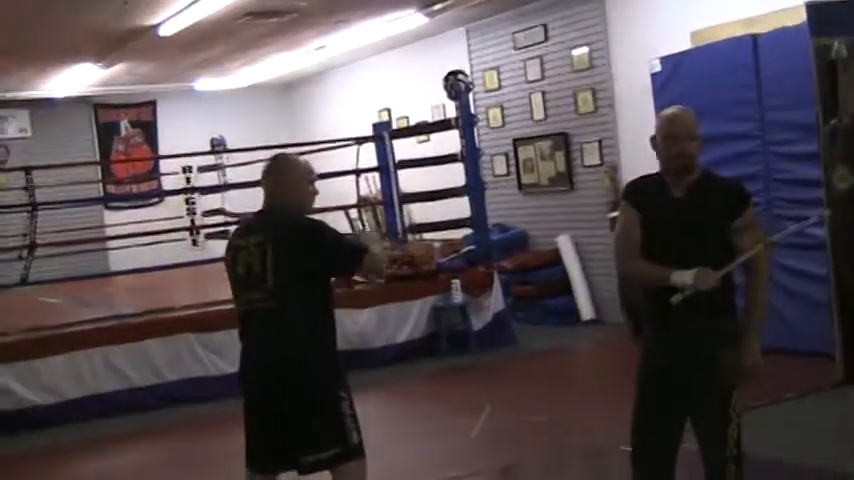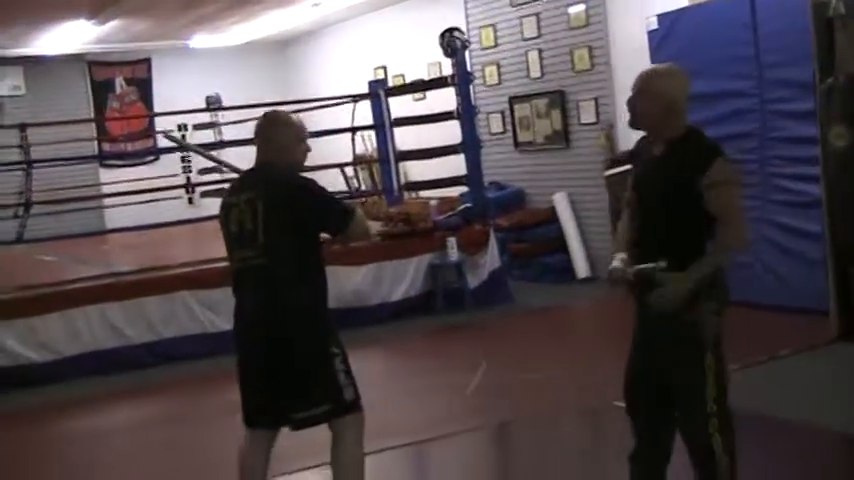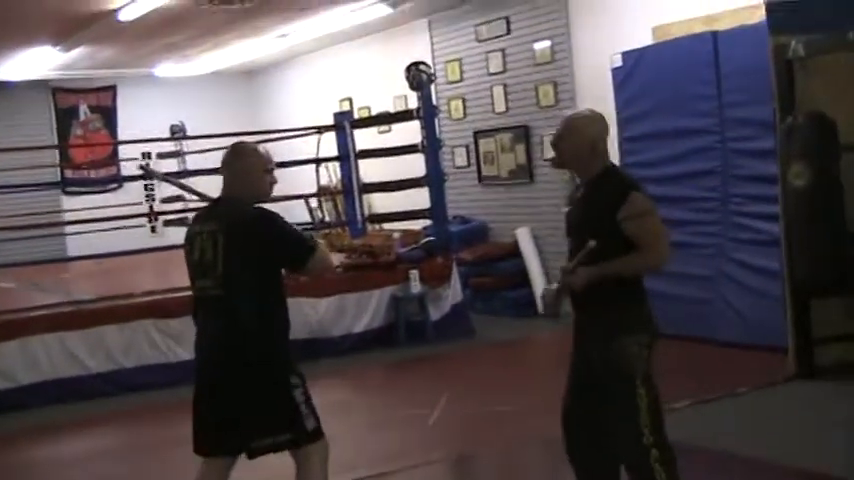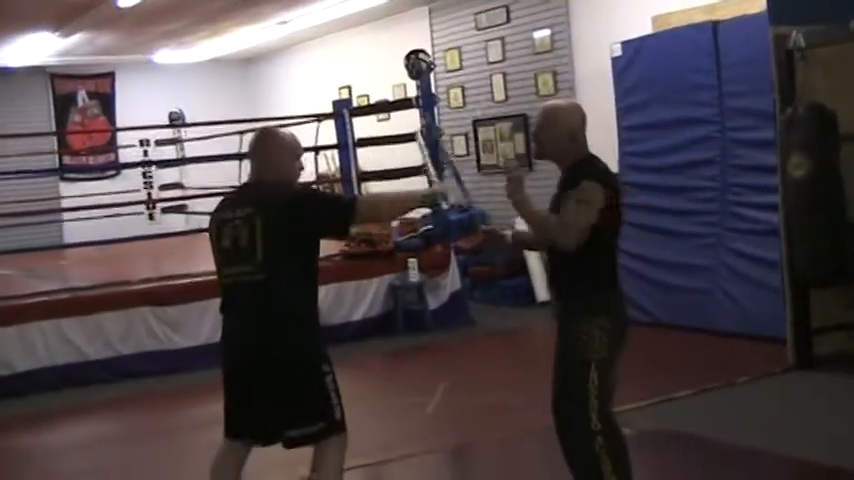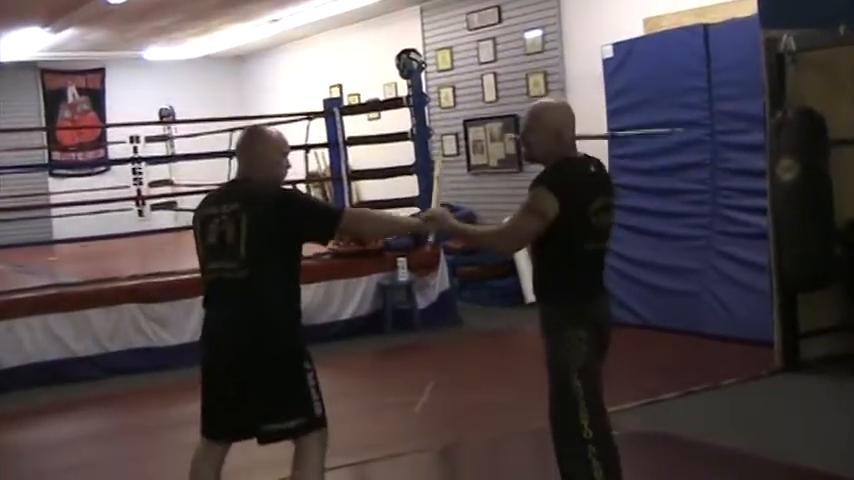
dt=0.5s
person 1, frame 1
left shoulder: (729, 197)
right shoulder: (638, 193)
left elbow: (757, 269)
right elbow: (628, 259)
left wrist: (750, 339)
right wrist: (679, 277)
left hip: (715, 336)
right hip: (660, 333)
left knee: (719, 443)
right knee: (649, 438)
person 1, frame 2
left shoulder: (704, 156)
right shoulder: (643, 150)
left elbow: (733, 231)
left wrist: (687, 280)
right wrist: (621, 254)
left hip: (689, 297)
right hip: (651, 292)
left knee: (700, 401)
right knee: (643, 392)
person 1, frame 3
left shoulder: (622, 192)
right shoulder: (582, 190)
left elbow: (657, 253)
left wrist: (593, 273)
right wrist: (570, 275)
left hip: (624, 327)
right hip: (590, 323)
left knee: (636, 430)
right knee: (580, 422)
person 1, frame 4
left shoulder: (589, 178)
right shoulder: (574, 176)
left elbow: (566, 237)
right elbow: (557, 237)
left wrist: (520, 201)
right wrist: (513, 237)
left hip: (595, 311)
right hip: (576, 308)
left knee: (589, 415)
right knee: (569, 409)
person 1, frame 5
left shoulder: (555, 183)
right shoulder: (591, 171)
left elbow: (508, 240)
left wrist: (451, 225)
left hip: (572, 316)
right hip: (583, 307)
left knee: (583, 421)
right knee: (568, 415)
person 2, frame 1
left shoulder: (239, 239)
right shoulder: (306, 232)
right elbow: (376, 264)
right wrist: (370, 247)
left hip: (260, 366)
right hip: (309, 366)
person 2, frame 2
left shoulder: (233, 196)
right shoulder: (295, 188)
right elbow: (360, 229)
right wrist: (327, 220)
left hip: (253, 324)
right hip: (298, 323)
left knee: (260, 428)
right knee: (347, 419)
person 2, frame 3
left shoulder: (199, 224)
right shoulder: (258, 222)
right elbow: (322, 264)
right wrist: (295, 246)
left hip: (213, 353)
right hip: (258, 354)
right knee: (311, 448)
person 2, frame 4
left shoulder: (222, 212)
right shoulder: (294, 202)
right elbow: (372, 209)
right wrist: (425, 196)
left hip: (240, 340)
right hip: (289, 341)
left knee: (237, 440)
right knee: (329, 440)
person 2, frame 5
left shoulder: (207, 207)
right shoulder: (279, 203)
right elbow: (356, 222)
right wrist: (420, 223)
left hip: (221, 336)
right hip: (271, 337)
left knee: (214, 439)
right knee: (311, 436)
